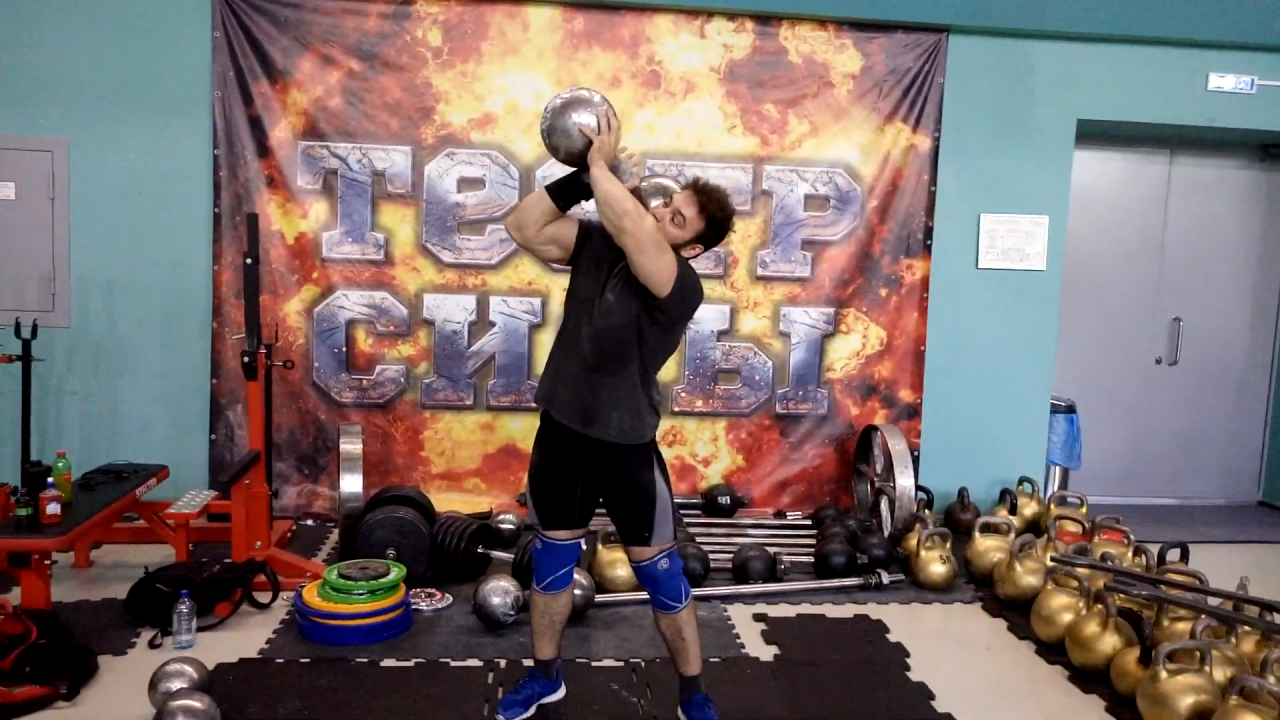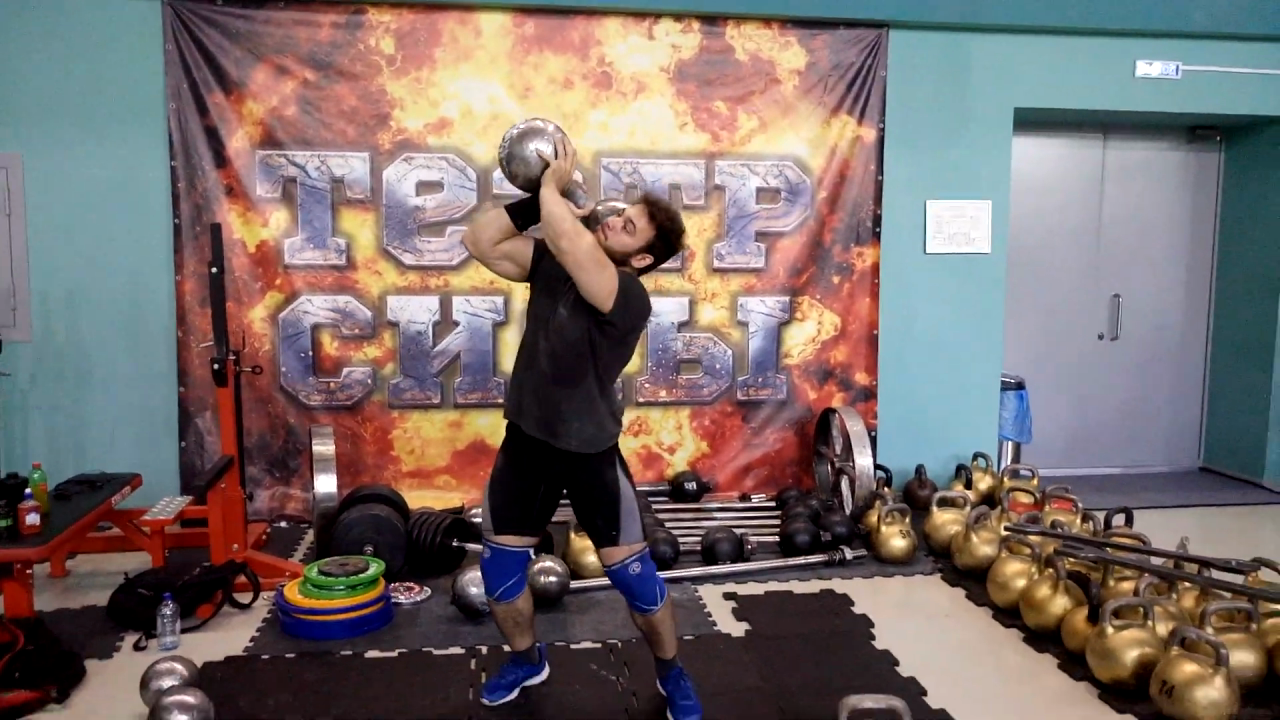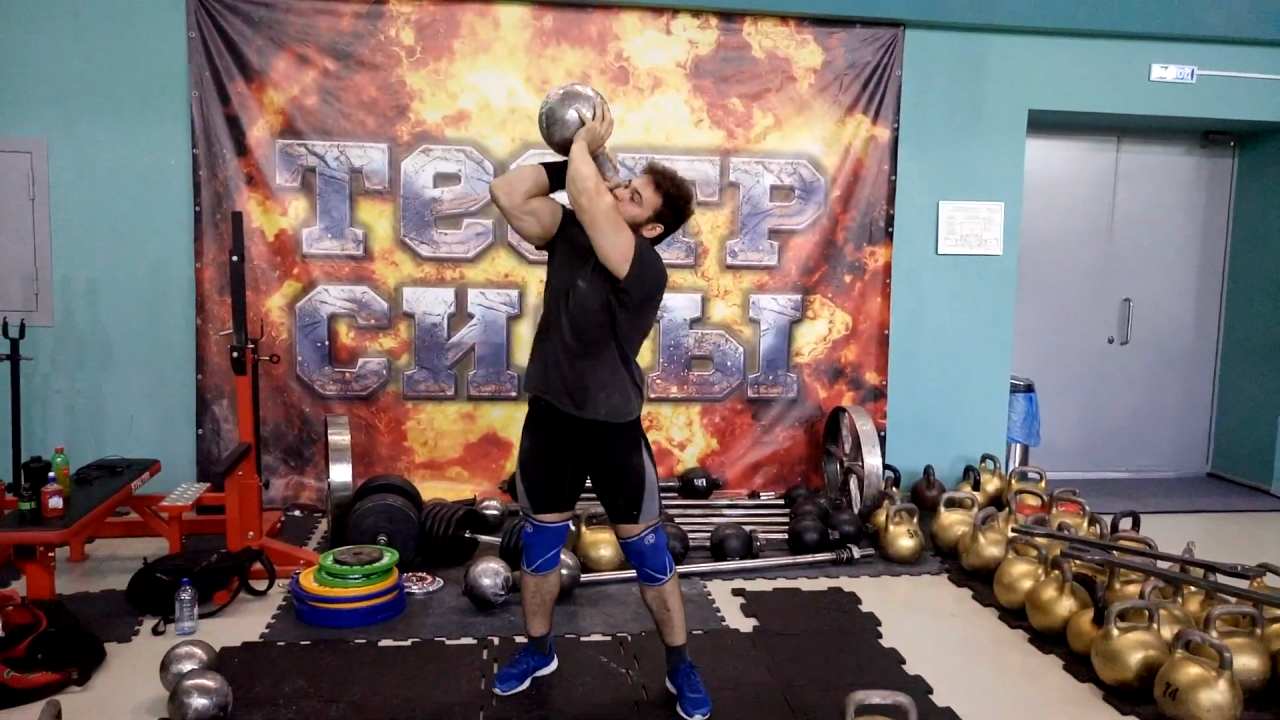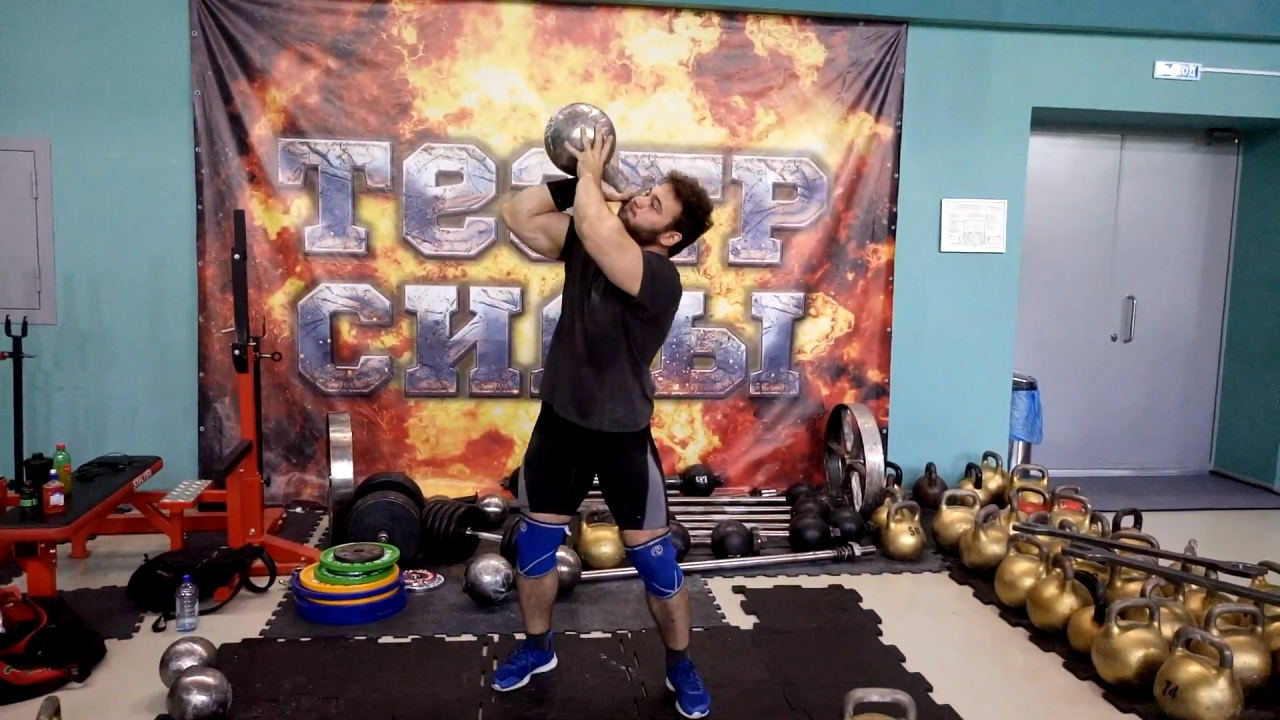
dt=0.5s
person 1, frame 1
left shoulder: (681, 286)
right shoulder: (596, 245)
left elbow: (629, 227)
right elbow: (523, 226)
left wrist: (600, 161)
right wrist: (582, 176)
left hip: (625, 444)
right hip: (561, 431)
left knee: (658, 571)
right knee: (552, 559)
person 1, frame 2
left shoulder: (629, 300)
right shoulder: (550, 263)
left elbow: (569, 240)
right elbow: (478, 240)
left wrist: (553, 184)
right wrist: (535, 198)
left hip: (589, 450)
right hip: (526, 440)
left knee: (633, 574)
right knee: (500, 568)
left ankle: (672, 672)
right ankle: (526, 658)
person 1, frame 3
left shoulder: (645, 268)
right shoulder: (569, 234)
left elbow: (587, 199)
right elbow: (506, 192)
left wrist: (585, 145)
right wrist: (576, 157)
left hip: (612, 426)
right hip: (549, 416)
left knee: (645, 548)
right knee: (541, 542)
left ankle: (680, 665)
right ankle: (538, 649)
person 1, frame 4
left shoulder: (659, 277)
right shoulder: (589, 244)
left elbow: (597, 229)
right elbow: (517, 214)
left wrist: (590, 174)
right wrist: (581, 180)
left hip: (622, 432)
right hip: (560, 420)
left knee: (654, 558)
right knee: (534, 545)
left ankle: (680, 664)
right ankle: (537, 646)
